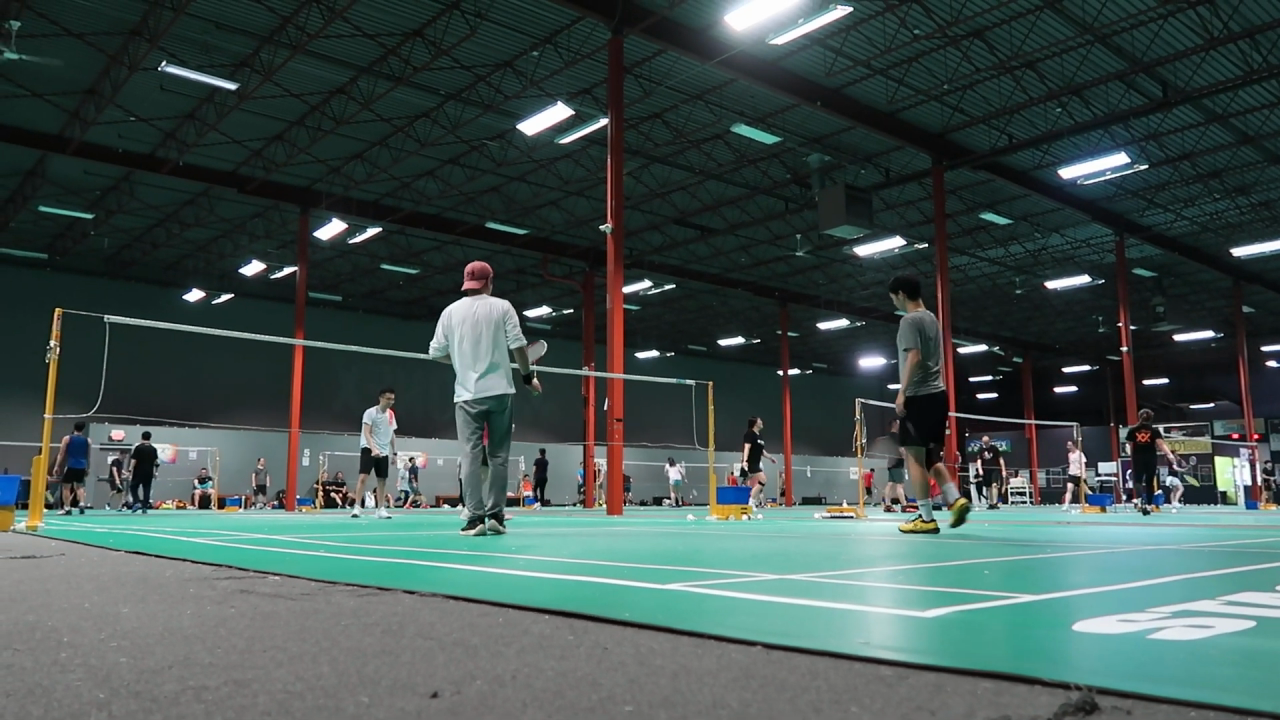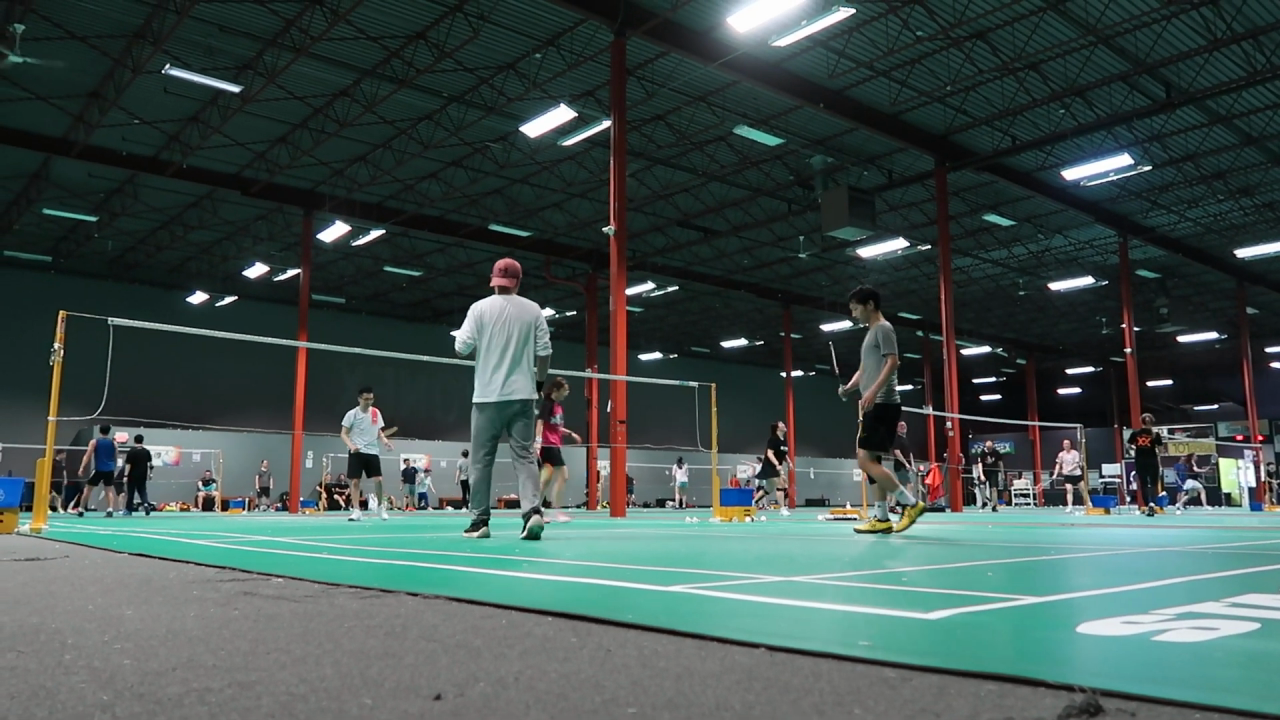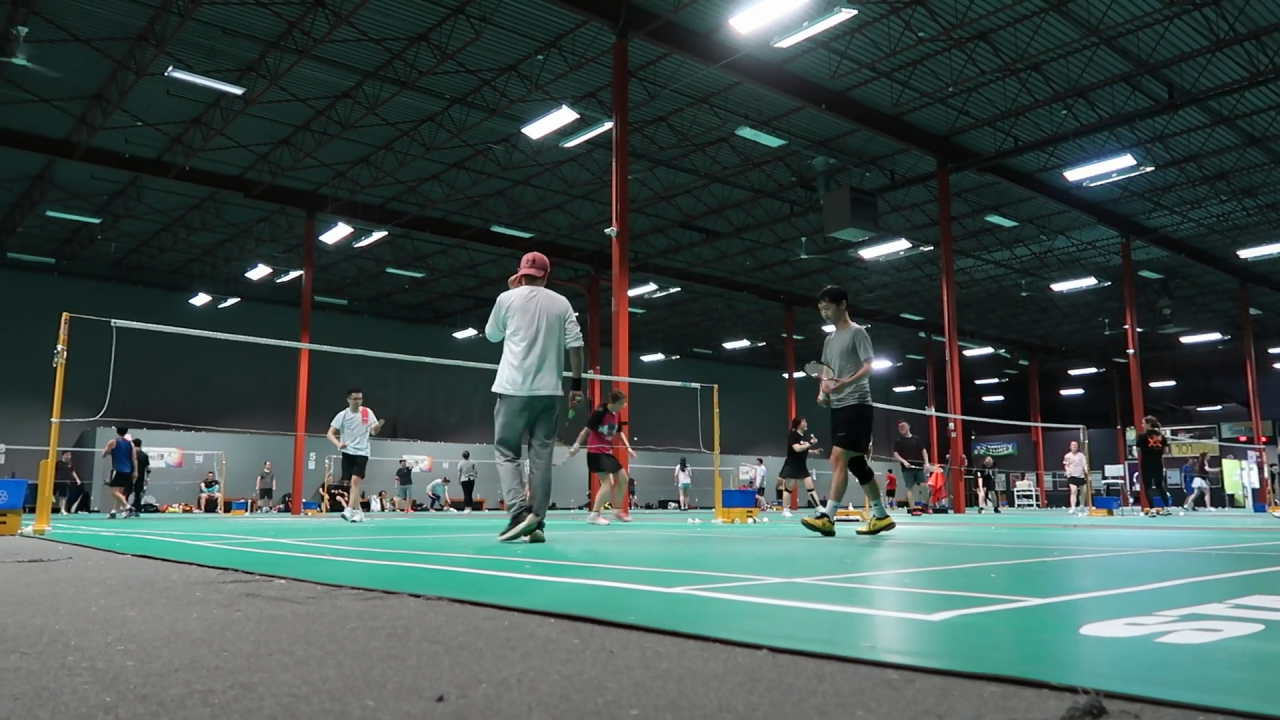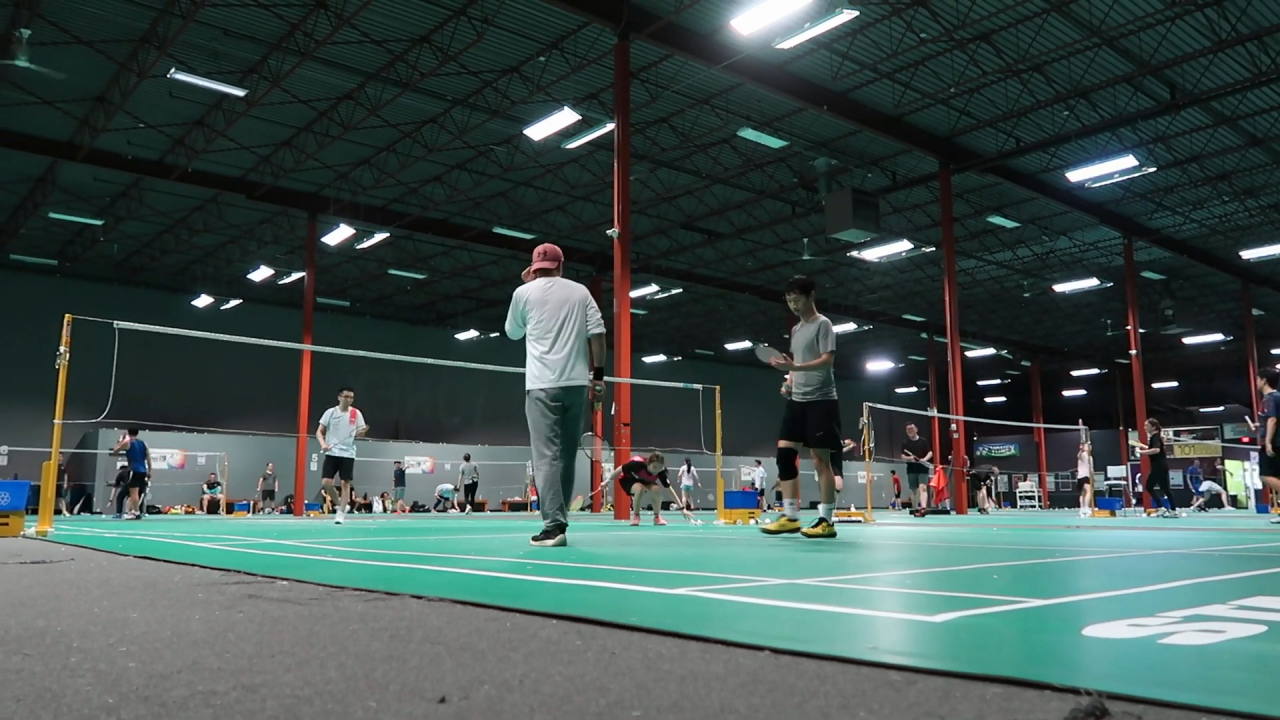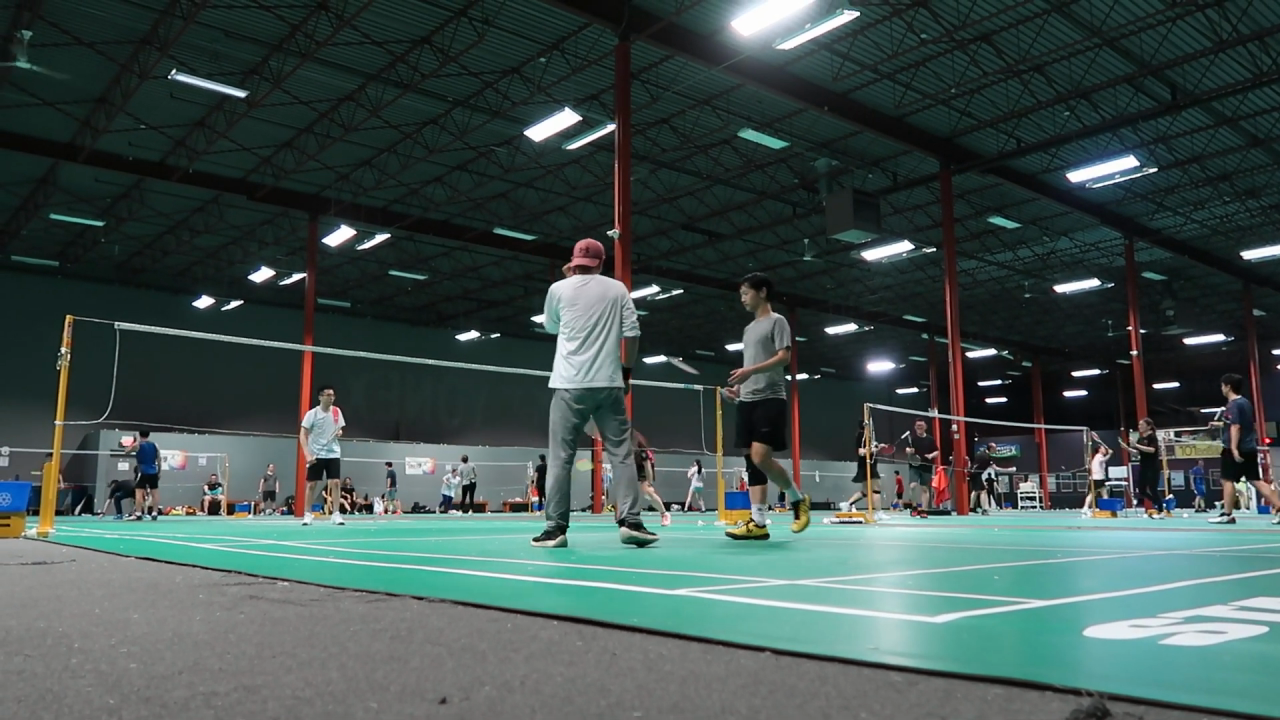
dt=0.4s
person 1, frame 1
left shoulder: (450, 312)
right shoulder: (503, 307)
left elbow: (435, 352)
right elbow: (518, 345)
right wrist: (528, 377)
left hip: (467, 394)
right hip: (500, 391)
left knee: (471, 455)
right knee: (499, 454)
left ankle: (476, 518)
right ankle: (496, 515)
person 1, frame 2
left shoulder: (480, 308)
right shoulder: (533, 310)
left elbow: (461, 346)
right elbow: (544, 352)
right wrist: (539, 384)
left hip: (488, 396)
right hip: (522, 395)
left knee: (481, 459)
right knee: (524, 457)
left ankle: (480, 521)
right ankle: (533, 511)
person 1, frame 3
left shoulder: (507, 298)
right shoulder: (561, 303)
left elbow: (492, 335)
right elbow: (575, 345)
right wrist: (576, 384)
left hip: (514, 390)
right hip: (549, 391)
left knee: (507, 452)
right knee: (541, 458)
left ankle: (520, 510)
right ankle: (534, 523)
person 1, frame 4
left shoulder: (524, 292)
right shoulder: (580, 291)
left elbow: (513, 333)
right elbow: (597, 332)
right wrist: (597, 373)
left hip: (542, 384)
right hip: (576, 382)
left knee: (546, 456)
right knee: (567, 456)
left ankle: (554, 526)
right ankle: (557, 520)
person 1, frame 5
left shoulder: (558, 289)
right shoulder: (617, 290)
right elbow: (631, 334)
right wrist: (626, 370)
left hip: (569, 385)
right hip: (607, 383)
left knee: (561, 456)
right knee: (620, 452)
left ankle: (555, 527)
right ankle: (630, 520)
person 2, frame 1
left shoulder: (909, 320)
right shoulder: (930, 318)
left elbow: (913, 358)
left wrist: (901, 394)
left hip: (918, 398)
right hip: (936, 395)
left knee: (913, 458)
right knee: (930, 456)
left ankle: (927, 518)
right ankle: (956, 499)
person 2, frame 2
left shoulder: (882, 329)
right shoulder: (870, 334)
left elbow: (892, 362)
right elbow: (864, 369)
left wrist: (872, 391)
right wrist: (850, 386)
left hip: (883, 405)
right hip: (873, 407)
left knee: (866, 460)
right knee: (872, 461)
left ankle: (911, 503)
right ankle: (881, 518)
person 2, frame 3
left shoulder: (857, 332)
right shoulder: (829, 338)
left elbow: (868, 366)
left wrist: (846, 383)
right wrist: (822, 391)
left hip: (857, 405)
right hip: (838, 407)
left knee: (839, 458)
right knee: (857, 464)
left ankle: (827, 517)
right ankle: (881, 516)
person 2, frame 4
left shoulder: (823, 324)
right shoulder: (796, 330)
left elbow: (827, 359)
left wrist: (795, 366)
right wrist: (789, 382)
left hip: (821, 401)
right hip: (797, 401)
left knee: (821, 460)
right knee: (784, 453)
left ankle: (826, 520)
right ankle: (789, 516)
person 2, frame 5
left shoulder: (777, 322)
right shoulder: (749, 328)
left elbow: (784, 356)
left wrist: (749, 371)
right wrist: (737, 386)
left hip: (771, 399)
right hip: (748, 401)
left knee: (760, 457)
right knee: (752, 459)
left ankle: (798, 500)
right ankle: (757, 521)
